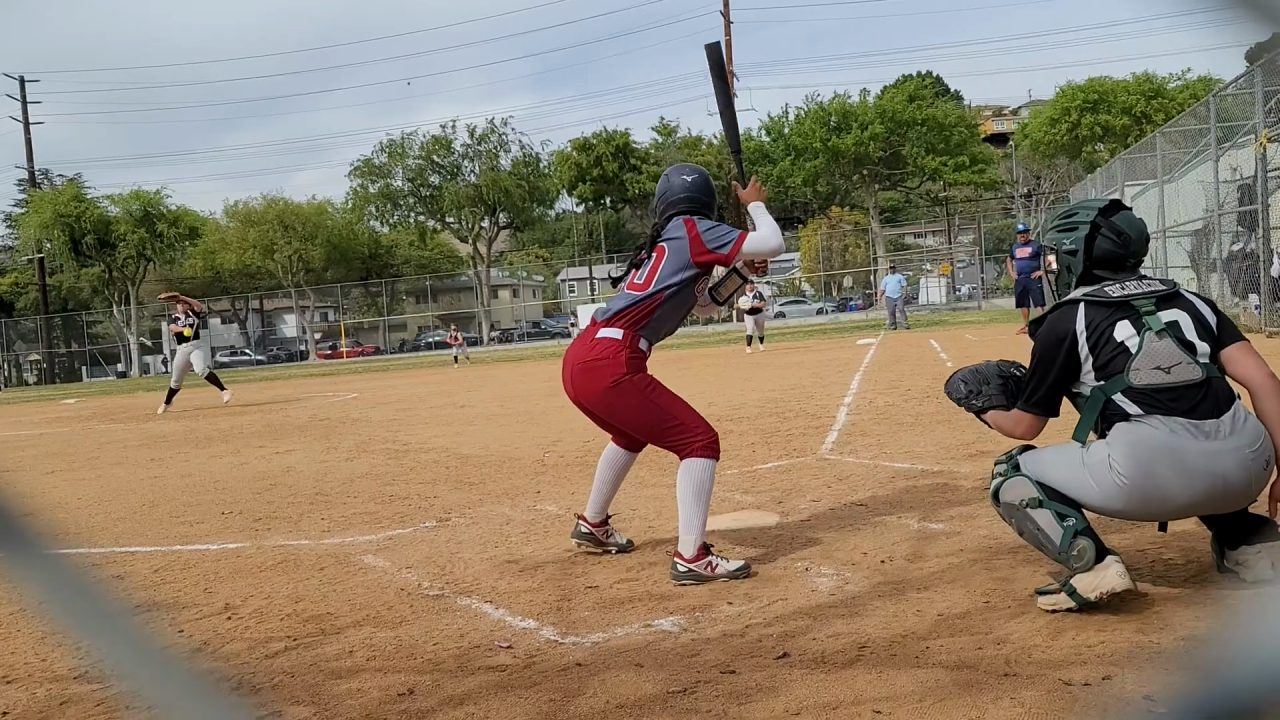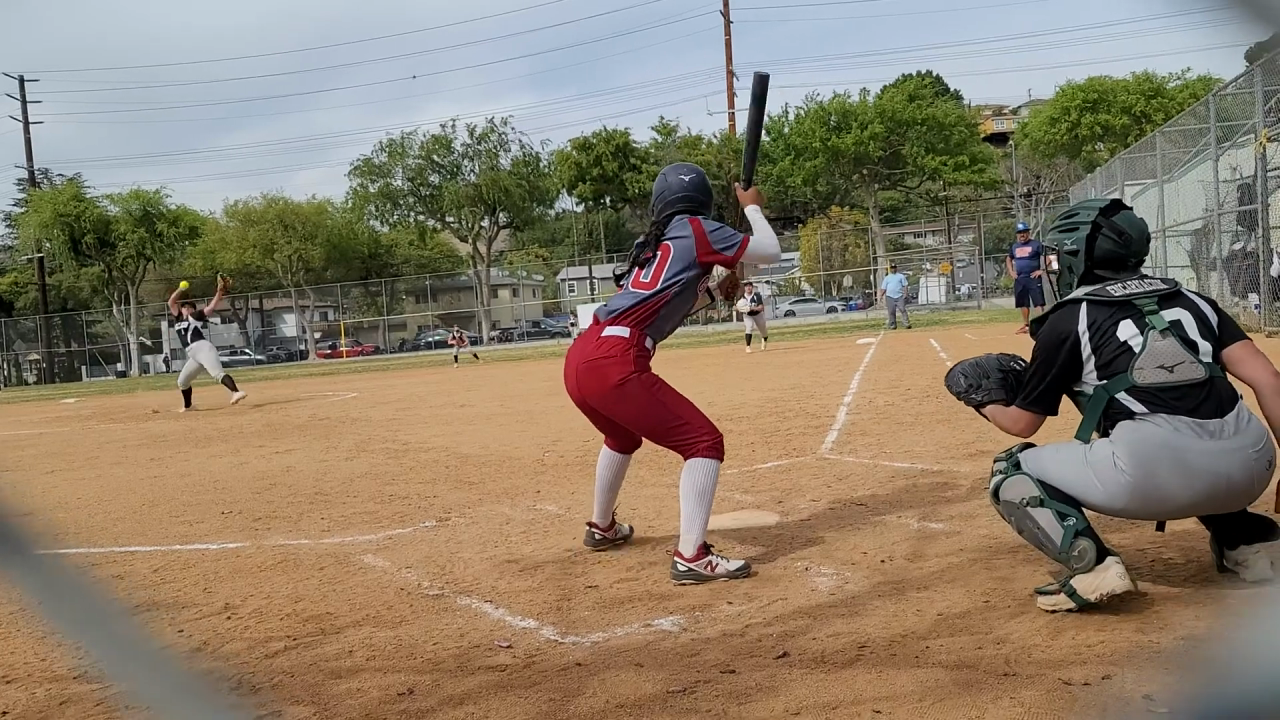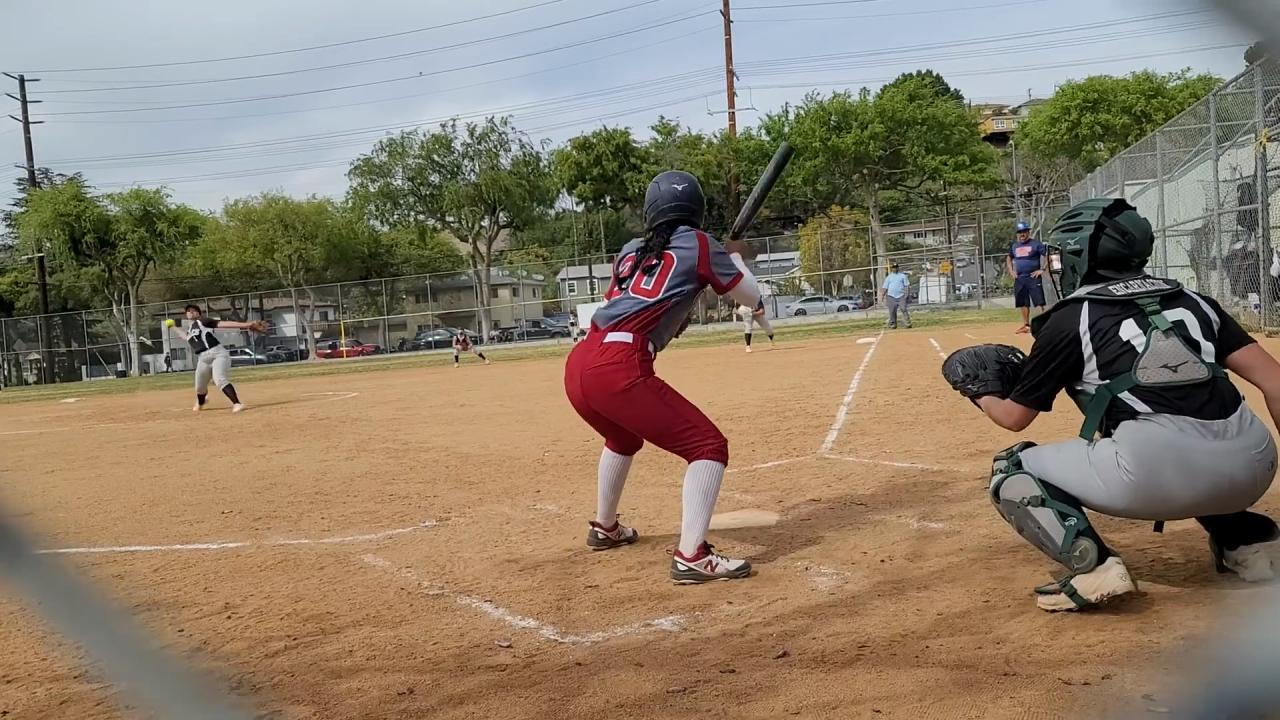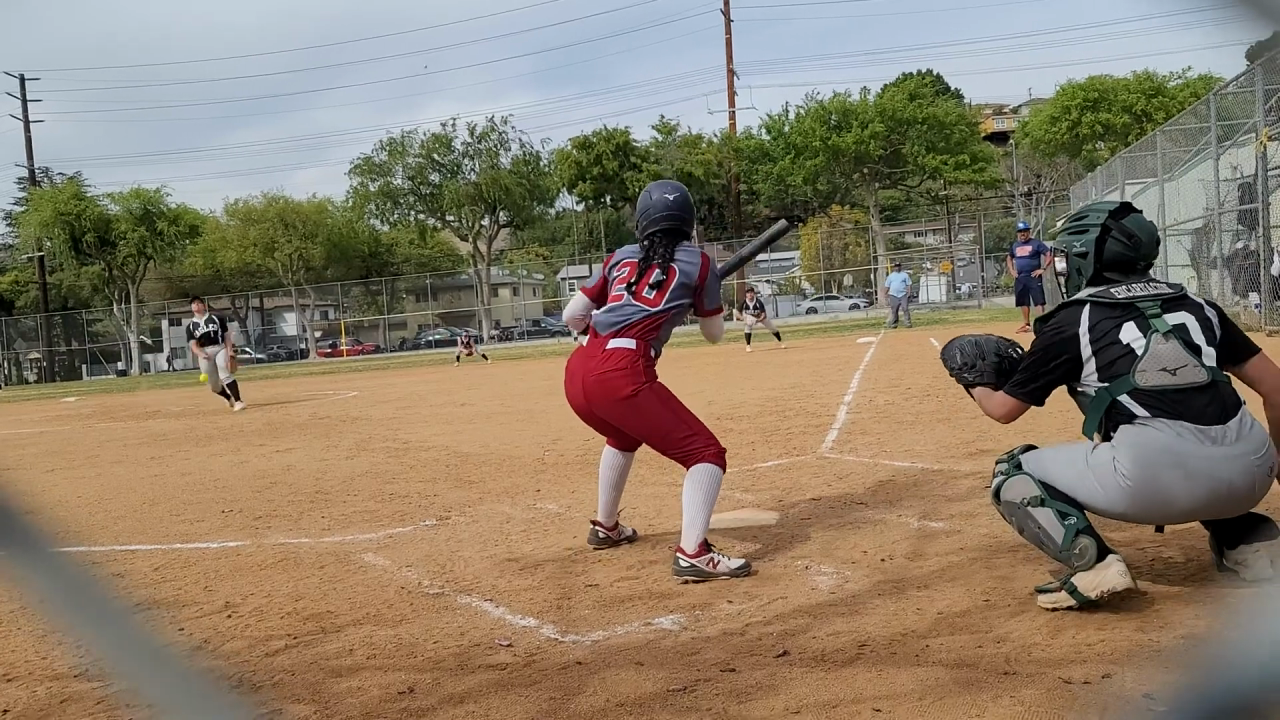
dt=0.1s
person 1, frame 1
left shoulder: (656, 242)
right shoulder: (693, 230)
left elbow: (699, 305)
right elbow: (772, 245)
left wrist: (740, 271)
right wrist: (755, 203)
left hip: (578, 360)
right hip: (609, 365)
left knee: (632, 435)
right knee: (699, 441)
left ankle: (593, 524)
right ankle: (691, 557)
person 1, frame 2
left shoulder: (650, 241)
right shoulder: (696, 230)
right elbow: (770, 251)
left wrist: (714, 288)
right wrist: (752, 206)
left hip: (581, 359)
right hip: (614, 364)
left knee: (624, 435)
right knee: (703, 441)
left ankle: (601, 526)
right ankle: (691, 556)
person 1, frame 3
left shoulder: (632, 250)
right shoulder: (698, 245)
right elbow: (751, 296)
right wrist: (736, 258)
left hip: (579, 367)
right hip: (619, 369)
left knee: (624, 437)
right knee: (708, 446)
left ankle: (604, 527)
right ankle: (691, 555)
person 1, frame 4
left shoulder: (620, 256)
right shoulder: (698, 262)
left elbow: (572, 315)
right elbow: (714, 335)
right wrist: (695, 301)
left hip: (579, 371)
right hip: (621, 375)
left knee: (625, 436)
right knee: (706, 451)
left ankle: (605, 527)
right ankle: (692, 553)
person 2, frame 1
left shoulder: (1066, 321)
right shoulder: (1188, 300)
left elbow: (1025, 425)
left wrist: (985, 408)
left hip: (1150, 469)
right hip: (1244, 464)
left knee: (1011, 476)
left ankle: (1091, 564)
person 2, frame 2
left shoulder: (1068, 320)
right shoulder: (1190, 299)
left elbow: (1022, 422)
left wrist: (983, 403)
left hip: (1151, 468)
right hip: (1247, 463)
left knee: (1012, 472)
left ankle: (1091, 563)
right ankle: (1247, 540)
person 2, frame 3
left shoulder: (1069, 320)
right shoulder: (1192, 300)
left elbow: (1015, 416)
left wrist: (980, 392)
left hip: (1153, 471)
left knee: (1012, 472)
left ankle: (1092, 563)
right ankle: (1246, 541)
person 2, frame 4
left shoulder: (1071, 322)
right shoulder: (1194, 304)
left elbow: (1004, 409)
left wrist: (975, 384)
left hip: (1153, 475)
left knee: (1014, 474)
left ankle: (1092, 561)
right ankle: (1247, 540)
